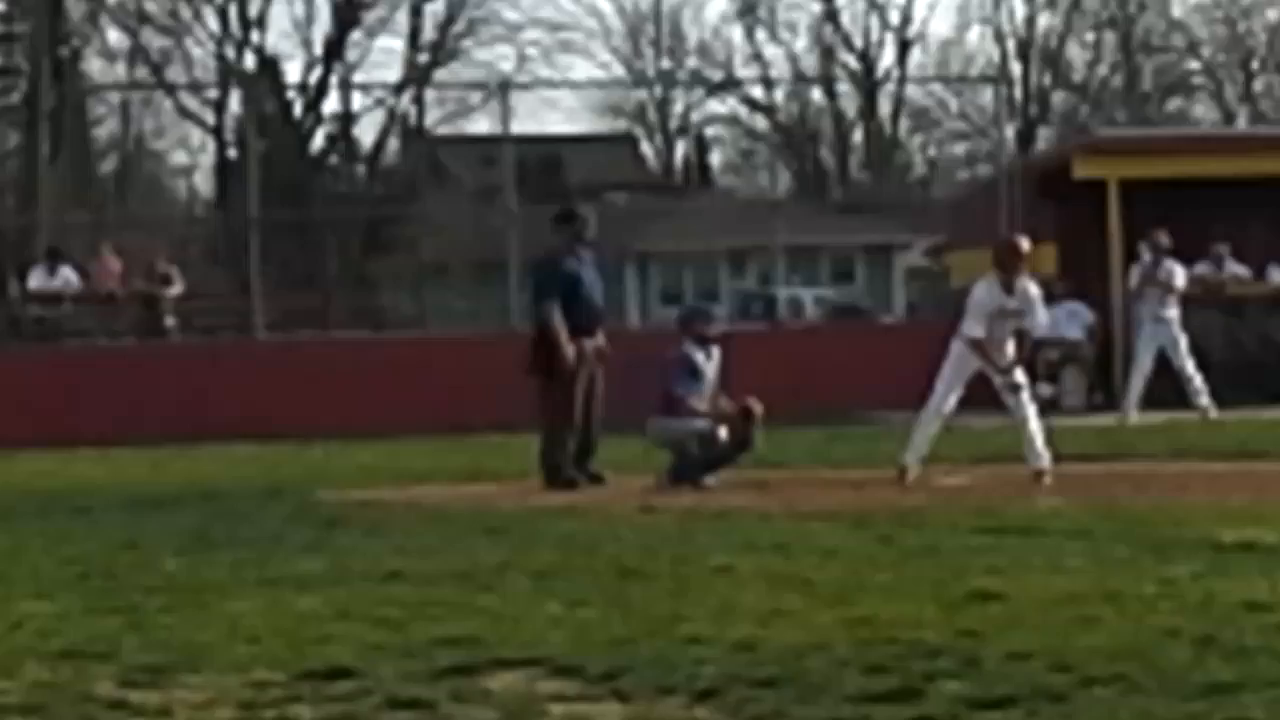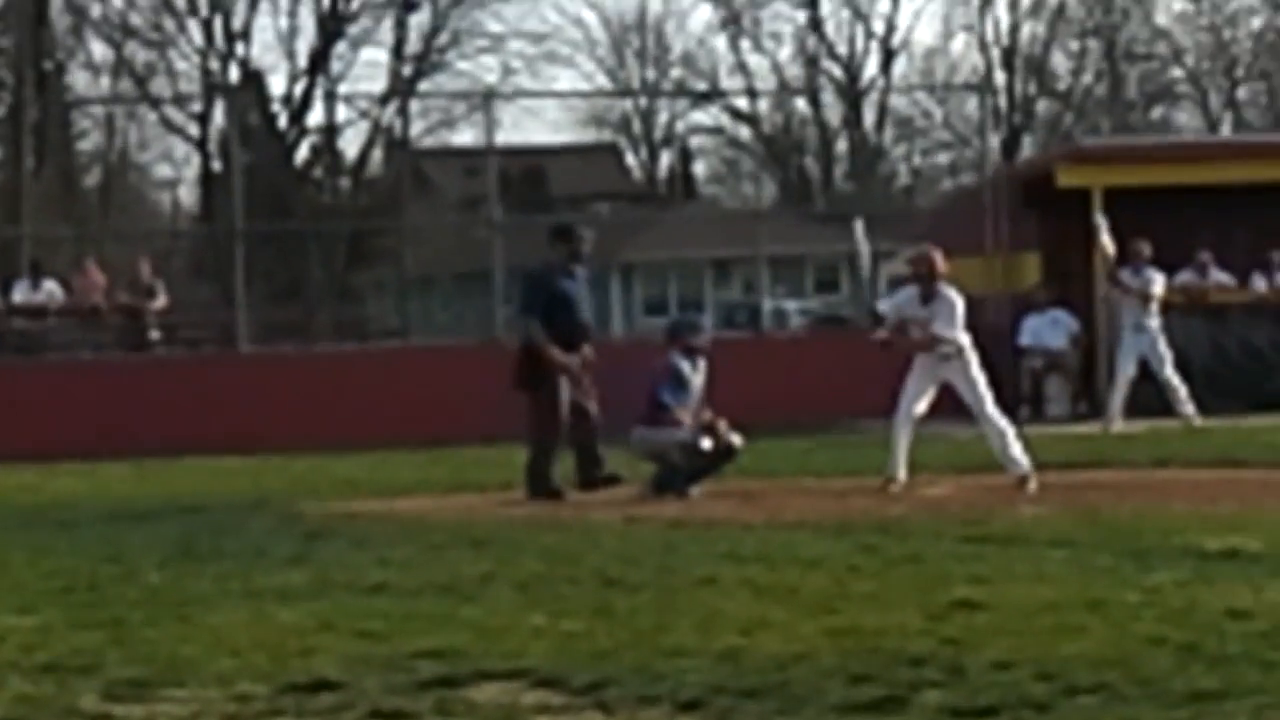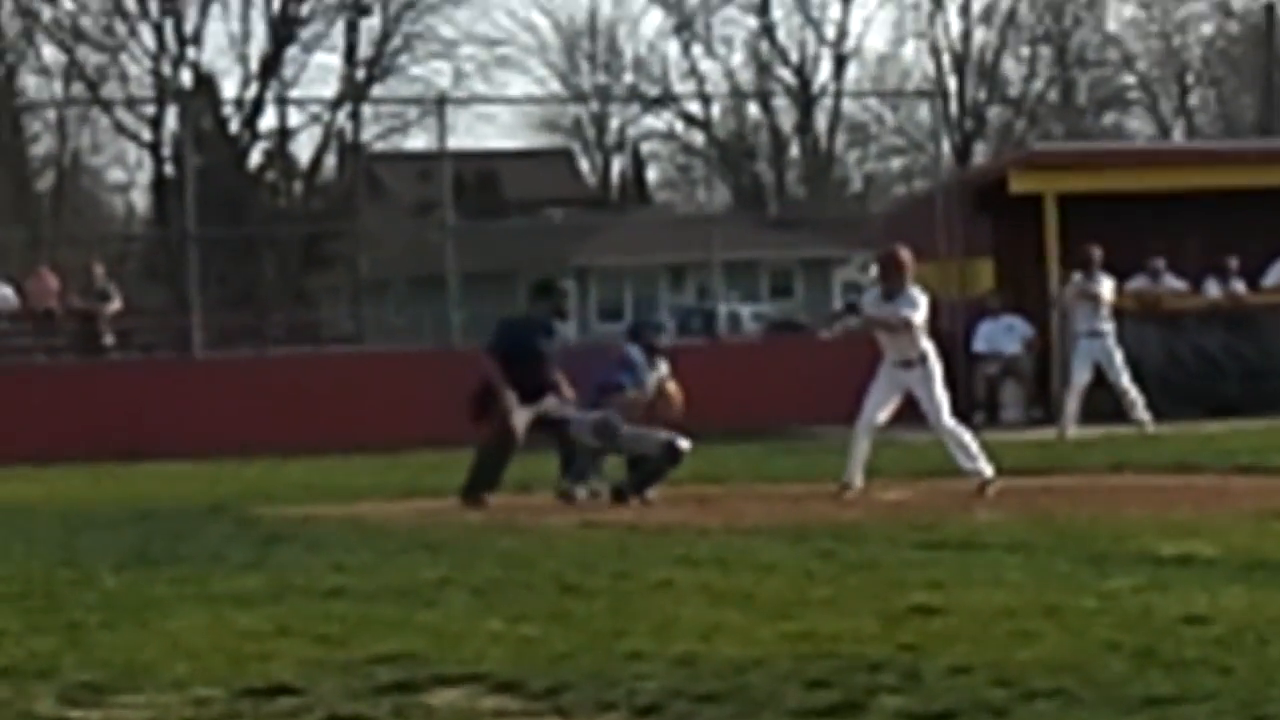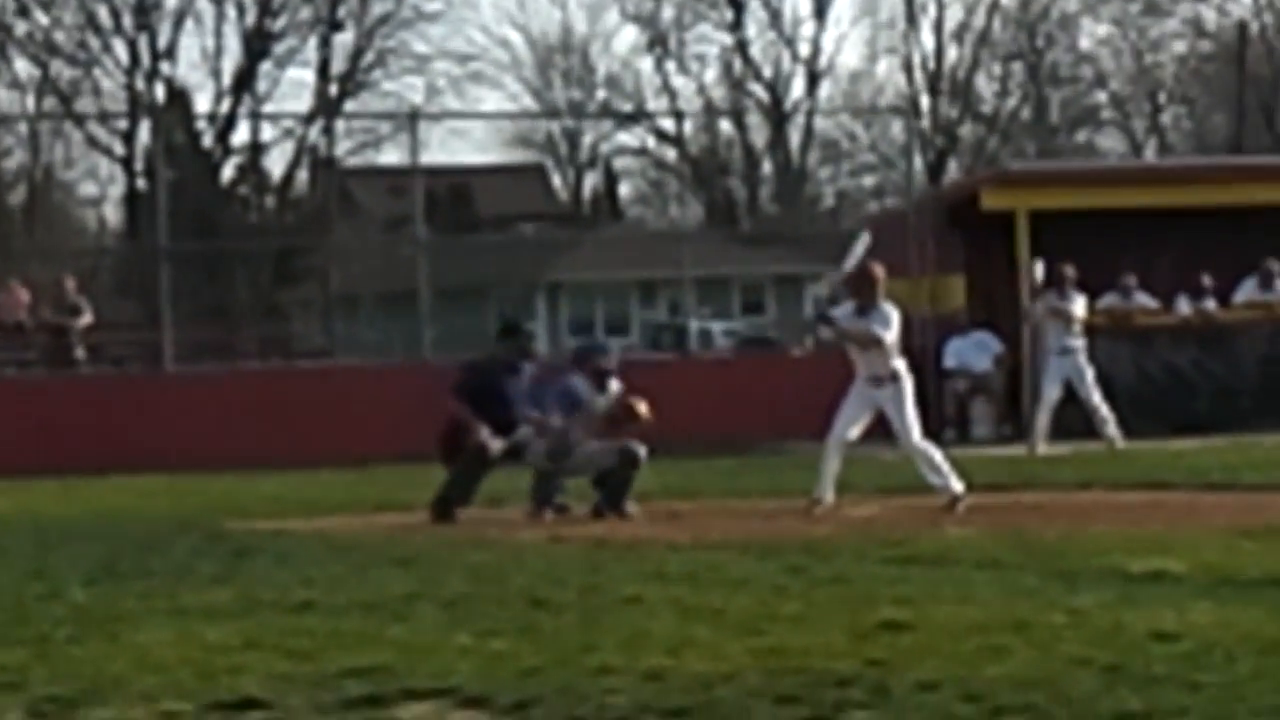
dt=0.7s
person 1, frame 1
left shoulder: (1030, 291)
right shoulder: (982, 292)
left elbow: (1027, 333)
right elbow: (974, 340)
left wrist: (1013, 368)
right wrist: (998, 371)
left hip: (1002, 349)
right hip: (967, 349)
left knee: (1023, 405)
right knee: (939, 406)
left ankle: (1041, 464)
right ankle: (911, 461)
person 1, frame 2
left shoulder: (951, 301)
right shoulder: (906, 296)
left elbow: (934, 342)
right elbow: (879, 316)
left wrist: (895, 339)
right wrist: (882, 329)
left hip: (959, 359)
right hip: (926, 361)
left knee: (986, 412)
right knee: (904, 415)
left ankle: (1022, 469)
right ankle: (896, 474)
person 1, frame 3
left shoulder: (916, 298)
right shoulder: (874, 295)
left elbow: (900, 327)
left wrist: (865, 316)
left hip: (922, 366)
right hip: (892, 367)
left knee: (943, 422)
right knee: (866, 422)
left ankle: (984, 473)
right ankle: (852, 479)
person 1, frame 4
left shoulder: (888, 315)
right shoulder: (848, 310)
left elbow: (867, 343)
left wrist: (834, 326)
left hip: (893, 384)
right hip: (864, 385)
left knee: (912, 440)
right knee: (836, 438)
left ankle: (954, 489)
right ankle: (823, 495)
person 2, frame 1
left shoulder: (588, 259)
right shoulder: (553, 264)
right elbow: (549, 307)
left wrist: (599, 335)
right wrist: (564, 344)
left hip: (590, 344)
right hip: (566, 345)
left knee: (590, 409)
right knee: (563, 410)
left ankle: (581, 466)
right ankle: (557, 470)
person 2, frame 2
left shoulder: (579, 275)
right shoulder: (542, 278)
right elbow: (528, 321)
left wrist: (585, 346)
right wrist: (549, 350)
left hip: (575, 358)
right hip: (549, 359)
left knee: (587, 414)
right knee: (551, 421)
left ankle: (591, 472)
right ankle: (539, 482)
person 2, frame 3
left shoulder: (549, 329)
right shoulder: (515, 327)
right elbow: (490, 360)
left wrist: (562, 387)
right wrist: (504, 391)
left hip: (540, 397)
right hip: (513, 397)
left knee: (573, 430)
right knee: (508, 433)
right ankle: (473, 491)
person 2, frame 4
left shoulder: (521, 371)
right shoulder: (479, 369)
left elbow: (519, 408)
right elbow: (456, 404)
right wrist: (478, 428)
left hip: (509, 434)
right hip: (474, 437)
right knee: (482, 450)
right ankle: (442, 506)
person 3, frame 1
left shoulder: (1175, 268)
right shoulder: (1138, 268)
left elbow: (1175, 289)
right elbow: (1135, 296)
left wrist: (1155, 278)
right wrist: (1145, 279)
left hip: (1170, 324)
right hip: (1147, 325)
left knee: (1186, 366)
right knee: (1139, 368)
left ankle: (1205, 405)
right ankle: (1128, 410)
person 3, frame 2
left shoulder: (1155, 276)
right shoulder: (1121, 275)
left elbow: (1149, 298)
right elbow: (1113, 299)
left wrist: (1124, 287)
right wrist: (1114, 285)
left hip: (1151, 332)
right hip: (1128, 333)
left knee: (1168, 374)
right knee: (1122, 377)
left ankle: (1188, 413)
right ankle: (1112, 419)
person 3, frame 3
left shoulder: (1107, 280)
right shoulder: (1075, 282)
left elbow: (1100, 297)
right elbow: (1065, 303)
left wrist: (1079, 286)
left hip: (1104, 338)
right hip: (1083, 340)
left knee: (1122, 380)
right knee: (1076, 383)
left ankle: (1143, 419)
right ankle: (1066, 425)
person 3, frame 4
left shoulder: (1079, 298)
right shoulder: (1046, 299)
left elbow: (1073, 318)
right elbow: (1034, 319)
left wrist: (1052, 306)
left hip: (1076, 355)
right hip: (1054, 356)
left knee: (1093, 398)
right knee: (1046, 399)
left ankle: (1113, 436)
right ankle: (1037, 442)
person 4, frame 1
left shoulder: (713, 353)
right shoulder: (685, 359)
left elbow: (715, 397)
right elbow: (683, 406)
left wrist: (738, 409)
right wrist: (721, 416)
left hip: (695, 423)
right hip: (666, 425)
left knee: (746, 433)
right knee: (716, 433)
left ankle: (694, 472)
right ankle: (677, 474)
person 4, frame 2
left shoulder: (699, 365)
right shoulder: (672, 370)
left elbow: (699, 408)
right elbow: (668, 416)
left wrist: (714, 422)
right wrist: (703, 427)
left hip: (679, 432)
right hip: (650, 436)
left knee: (732, 443)
right knee: (699, 444)
left ankle: (679, 482)
right ankle: (662, 483)
person 4, frame 3
left shoulder: (660, 368)
right shoulder: (626, 363)
right elbow: (618, 401)
left hip: (630, 431)
left knee: (678, 447)
left ankle: (630, 487)
right ankle: (578, 483)
person 4, frame 4
left shoulder: (612, 389)
right shoulder: (570, 388)
right elbow: (548, 426)
left hip: (582, 449)
right hip: (556, 450)
left knee: (635, 452)
left ankle: (611, 504)
